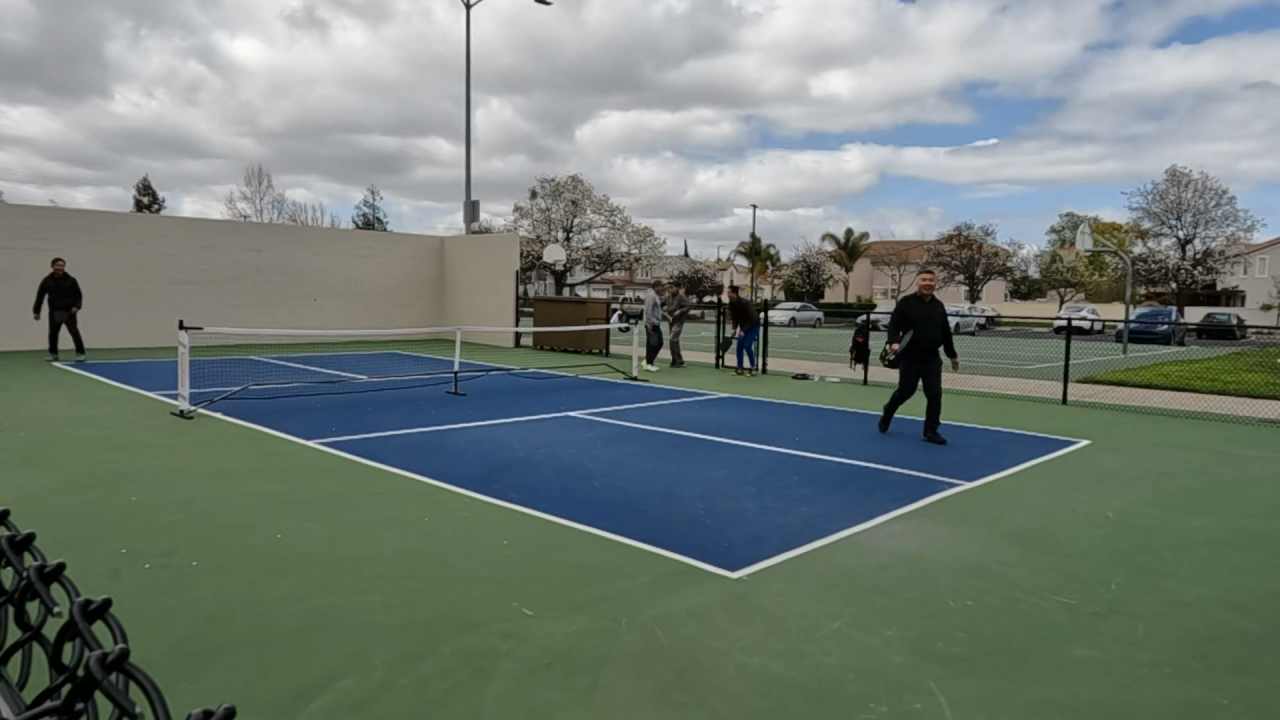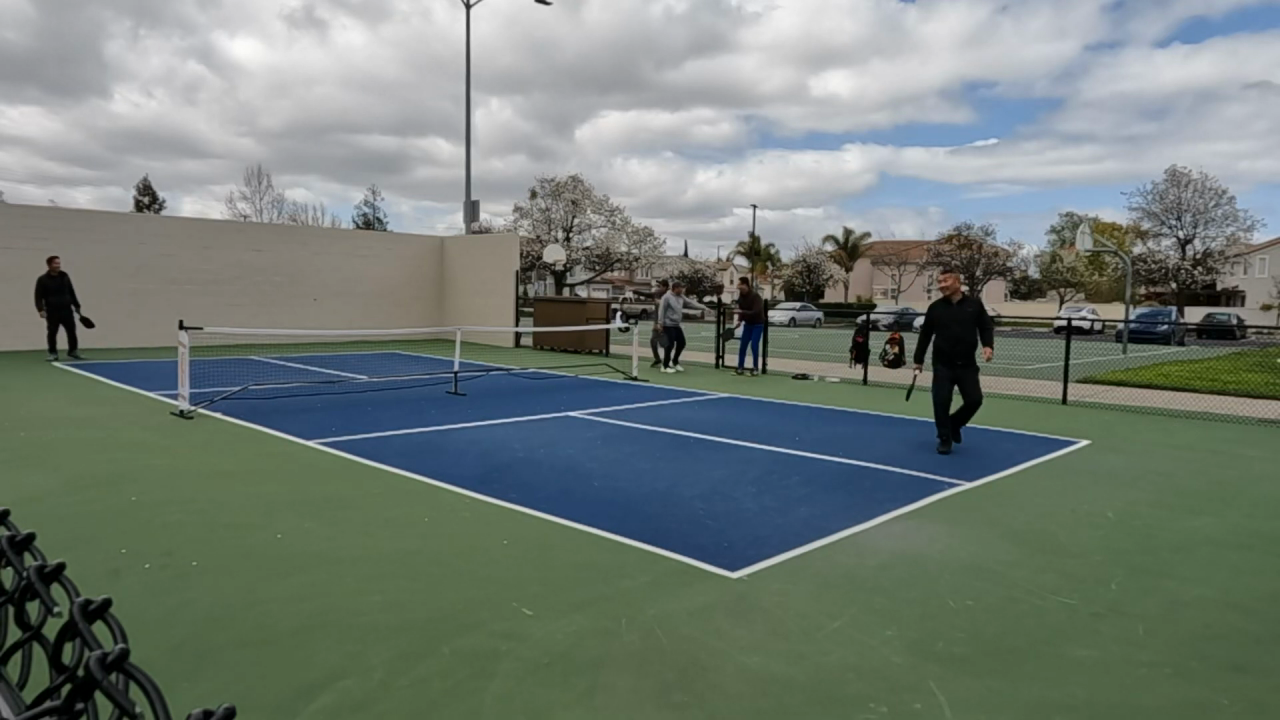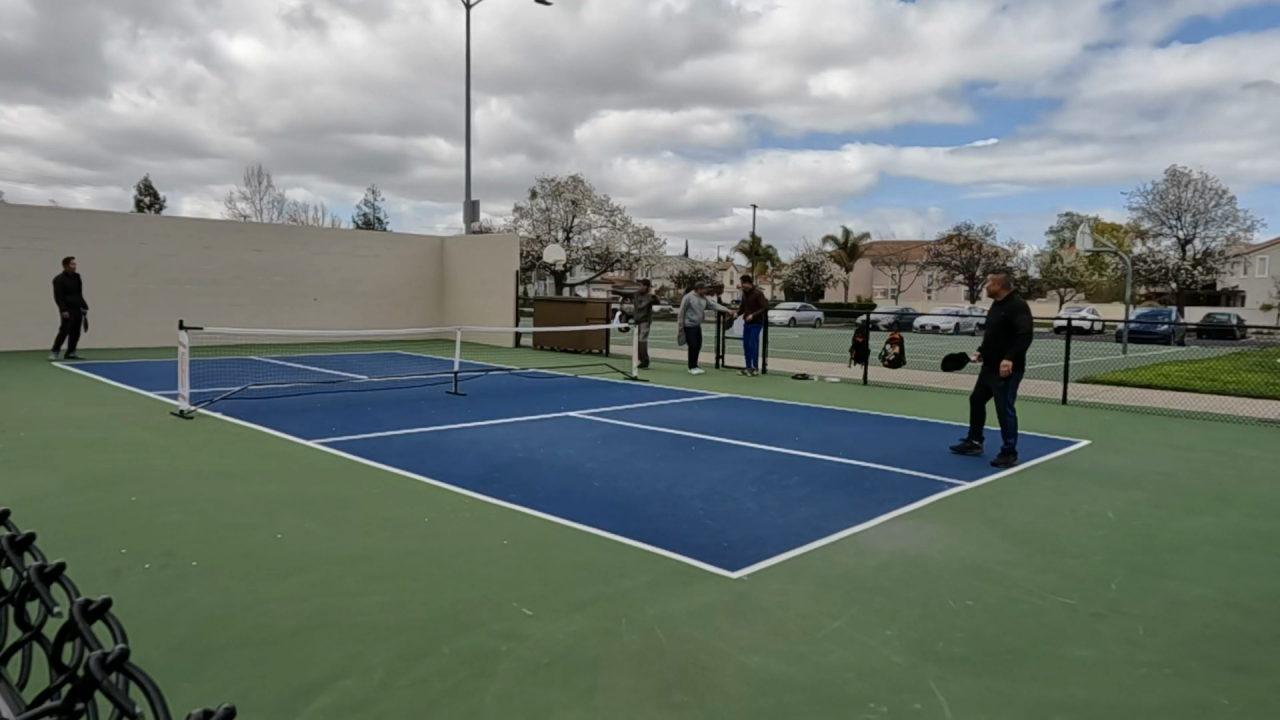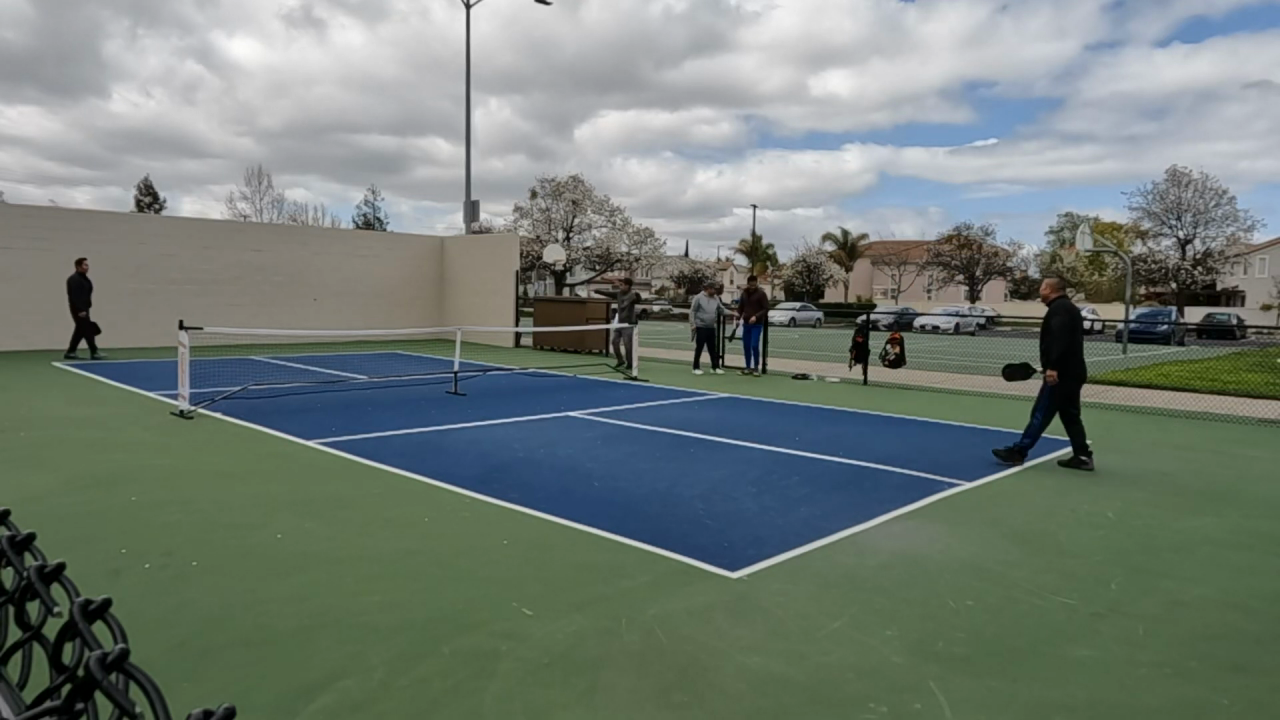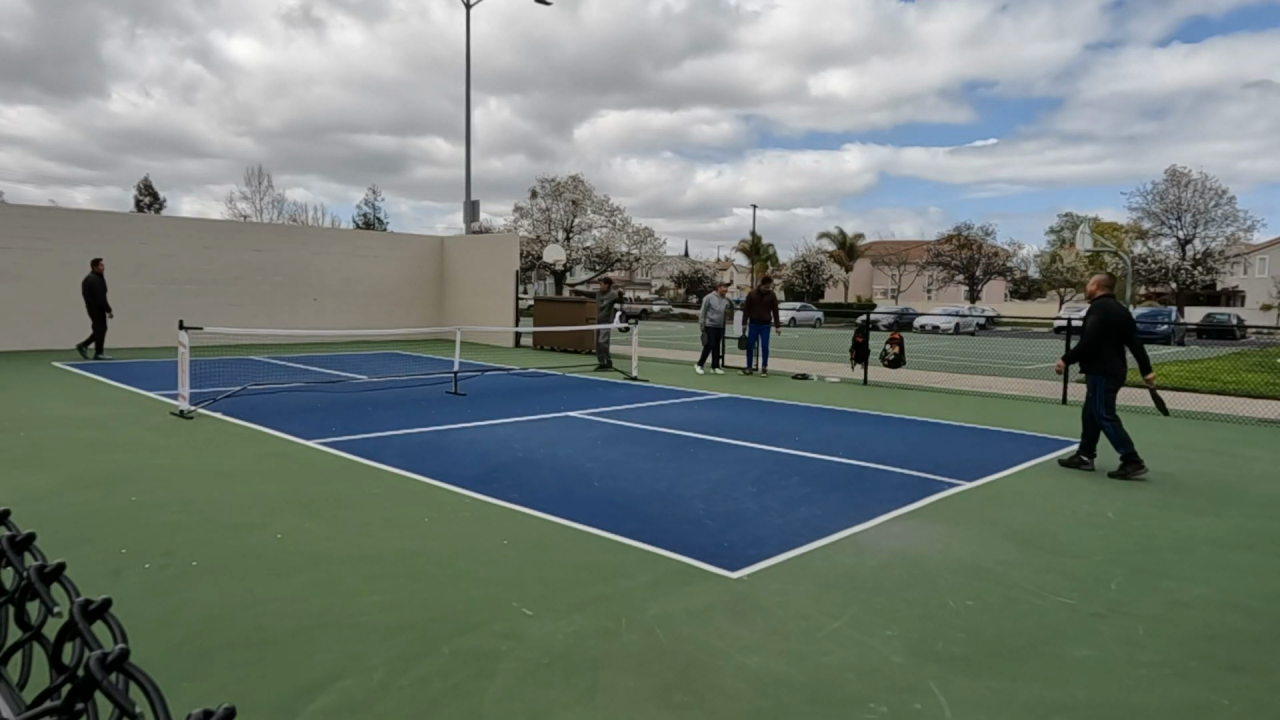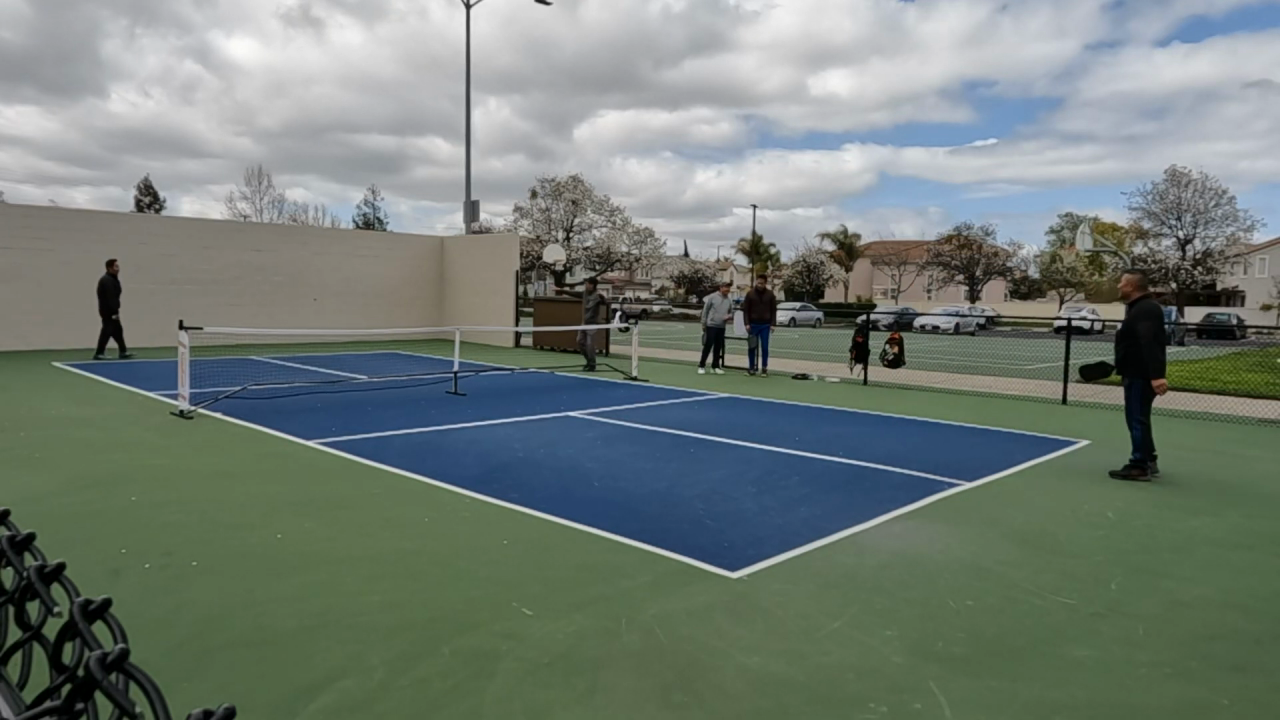
dt=0.5s
person 1, frame 1
left shoulder: (939, 306)
right shoulder: (906, 303)
left elbow: (945, 332)
right elbow: (893, 325)
left wrist: (952, 355)
right wrist: (894, 342)
left hip: (932, 360)
right hip: (910, 359)
left knee: (935, 395)
right knee: (905, 391)
left ankle: (931, 431)
right ankle: (887, 415)
person 1, frame 2
left shoulder: (974, 305)
right shoulder: (935, 308)
left elbow: (986, 327)
right elbow: (925, 335)
left wrist: (988, 345)
right wrist: (918, 359)
left hip: (967, 365)
right hip: (942, 365)
left knee: (974, 400)
right knee: (942, 401)
left ankle: (955, 424)
right ankle: (945, 438)
person 1, frame 3
left shoulder: (1017, 307)
right shoulder: (997, 306)
left elbow: (1025, 335)
left wrist: (1011, 359)
right wrist: (982, 351)
left hip: (1006, 369)
right hip: (990, 368)
left knee: (1004, 408)
right knee: (976, 400)
left ankle: (1009, 452)
right ankle: (974, 442)
person 1, frame 4
left shoulder: (1059, 308)
right shoulder: (1069, 308)
left elbow: (1060, 340)
left wrist: (1052, 366)
right wrist: (1052, 363)
left hip: (1062, 373)
right hip: (1074, 372)
left knee: (1041, 413)
right knee: (1070, 415)
left ankle: (1018, 452)
right ankle: (1083, 456)
person 1, frame 5
left shoulder: (1099, 308)
right shoulder: (1120, 309)
left elbow: (1087, 342)
right elbow: (1135, 343)
left wrist: (1066, 360)
right wrist: (1146, 370)
left hip: (1101, 372)
right hip: (1113, 371)
left knee: (1104, 417)
right knee: (1091, 414)
left ankle: (1132, 462)
right ankle: (1085, 456)
person 1, frame 6
left shoulder: (1144, 310)
right shoulder: (1142, 307)
left elbow: (1151, 345)
left wrist: (1157, 375)
left hip: (1140, 376)
right hip: (1138, 373)
left knee: (1137, 419)
right knee: (1137, 418)
left ankle: (1139, 467)
right ankle: (1147, 460)
